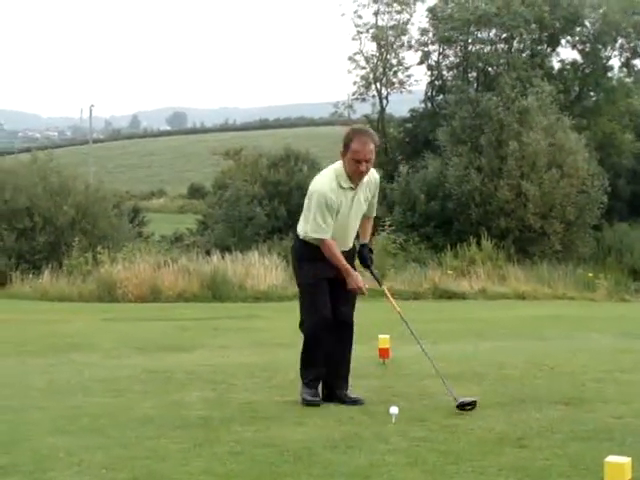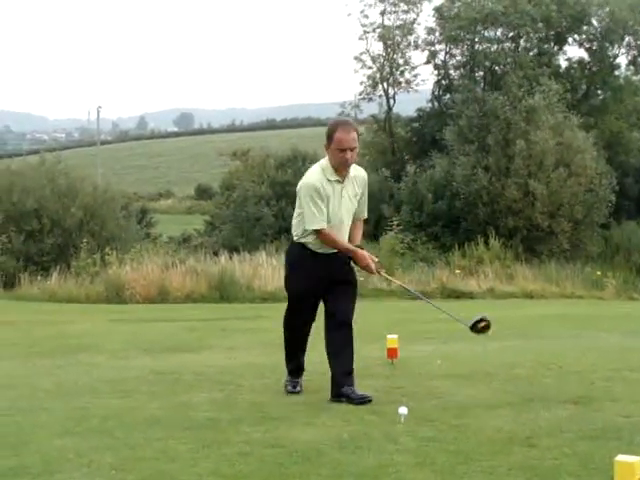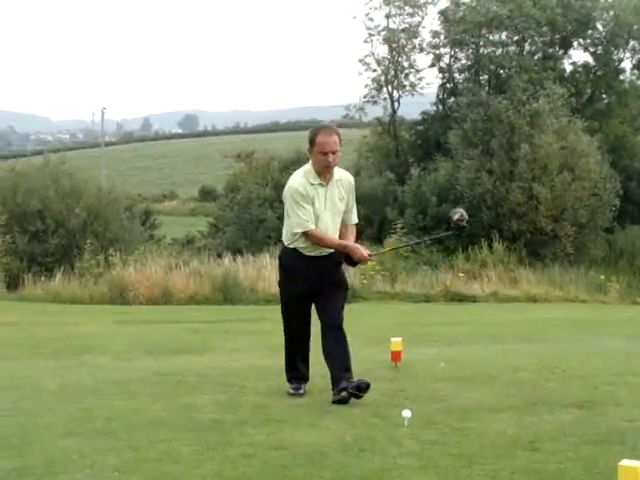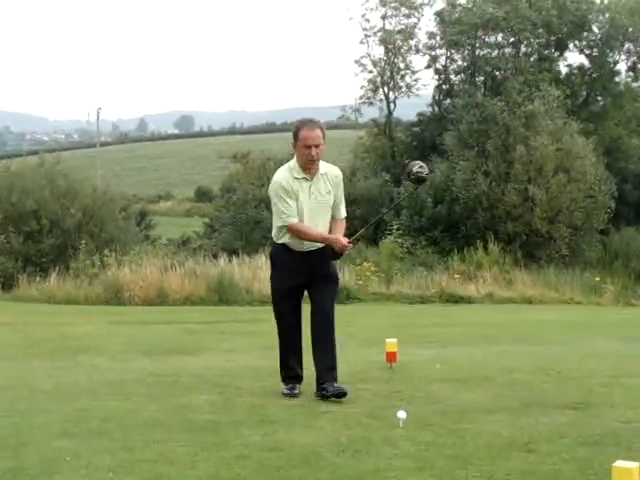
dt=0.2s
person 1, frame 1
left shoulder: (373, 179)
right shoulder: (323, 188)
right elbow: (321, 239)
left wrist: (364, 245)
right wrist: (349, 273)
left hip: (345, 254)
right hip: (311, 254)
left knee: (342, 322)
right knee: (316, 320)
left ankle: (336, 386)
right ankle: (309, 384)
person 1, frame 2
left shoulder: (360, 177)
right shoulder: (312, 182)
right elbow: (320, 231)
left wrist: (357, 250)
right wrist: (356, 252)
left hip: (339, 258)
right hip: (306, 257)
left knee: (341, 322)
right knee: (299, 320)
left ankle: (343, 387)
right ankle: (294, 373)
person 1, frame 3
left shoulder: (347, 180)
right shoulder: (296, 185)
left elbow: (349, 221)
right elbow: (309, 231)
left wrist: (352, 248)
right wrist: (347, 247)
left hip: (330, 261)
right hip: (297, 261)
left knee: (334, 322)
right knee: (296, 325)
left ankle: (343, 383)
right ankle: (296, 379)
person 1, frame 4
left shoulder: (334, 175)
right shoulder: (281, 180)
left elbow: (339, 215)
right elbow: (291, 225)
left wrist: (338, 239)
right wrist: (328, 238)
left hip: (322, 257)
right hip: (288, 256)
left knee: (324, 317)
right knee: (288, 322)
left ankle: (327, 381)
right ankle: (292, 379)
